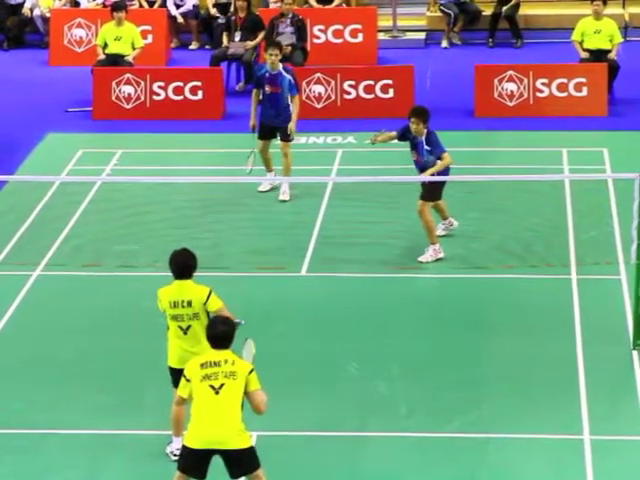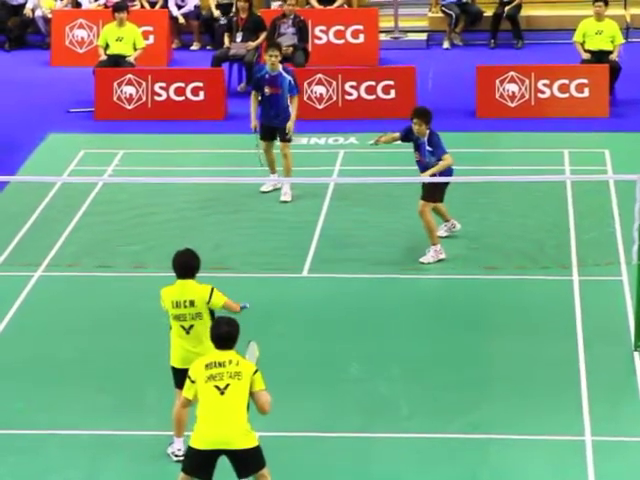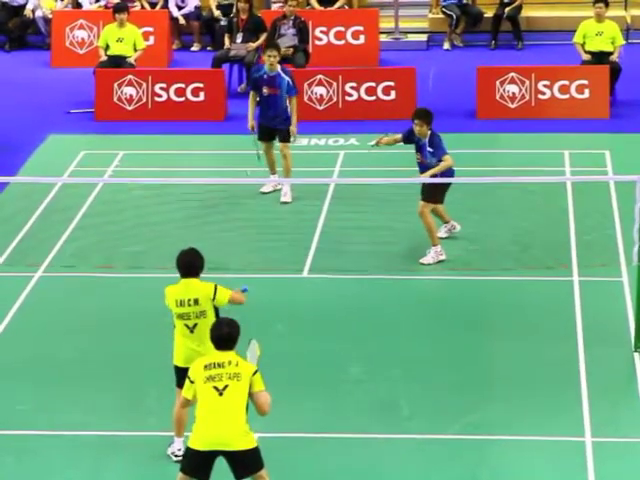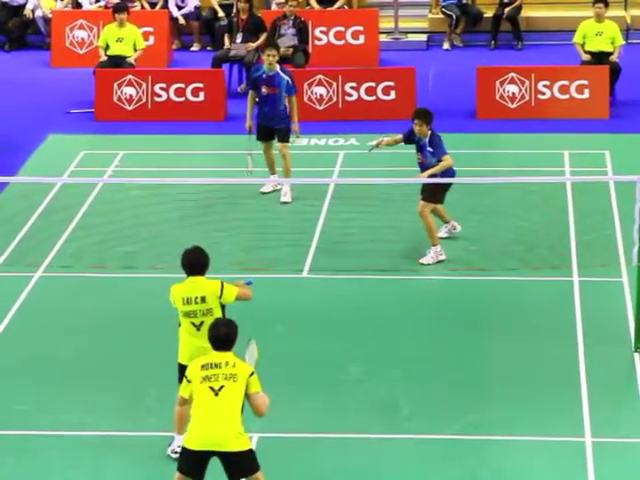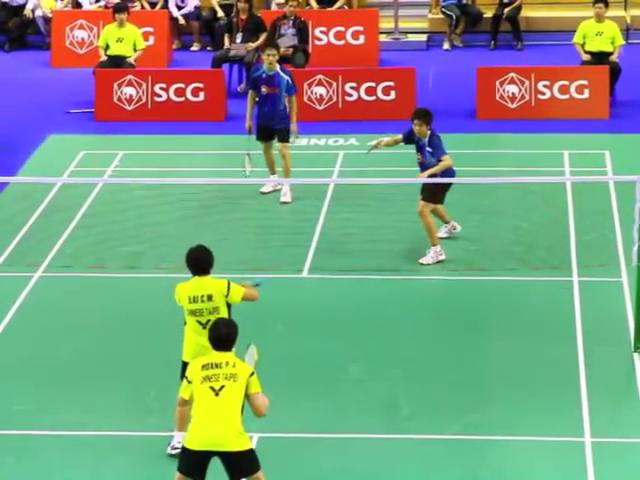
dt=0.2s
person 1, frame 1
left shoulder: (164, 294)
right shoulder: (203, 292)
right elbow: (226, 315)
right wrist: (231, 320)
left hip: (177, 357)
right hip: (205, 355)
left ankle: (176, 444)
person 1, frame 2
left shoulder: (166, 294)
right shoulder: (205, 291)
right elbow: (234, 307)
right wrist: (238, 306)
left hip: (180, 357)
right hip: (207, 356)
left knee: (181, 400)
left ankle: (178, 445)
person 1, frame 3
left shoulder: (170, 292)
right shoulder: (209, 289)
right elbow: (241, 299)
right wrist: (234, 291)
left hip: (183, 356)
right hip: (211, 355)
left knee: (181, 400)
left ankle: (178, 445)
person 1, frame 4
left shoulder: (176, 291)
right shoulder: (216, 287)
right elbow: (248, 294)
right wrist: (240, 285)
left hip: (188, 355)
left ankle: (178, 443)
person 1, frame 5
left shoulder: (181, 289)
right shoulder: (222, 286)
right elbow: (253, 295)
right wrist: (249, 287)
left hip: (193, 353)
left ankle: (177, 440)
person 2, frame 1
left shoulder: (193, 365)
right shoulder: (244, 367)
left elbow: (179, 402)
right elbow: (260, 408)
right wrist: (262, 395)
left hip: (198, 437)
right hip: (234, 437)
person 2, frame 2
left shoulder: (198, 366)
right shoulder: (248, 367)
left elbow: (184, 404)
right elbow: (264, 408)
right wrist: (267, 396)
left hip: (204, 438)
right hip: (239, 438)
person 2, frame 3
left shoulder: (197, 366)
right shoulder: (248, 368)
left elbow: (183, 404)
right elbow: (263, 409)
right wrist: (267, 396)
left hip: (203, 438)
right hip: (238, 439)
person 2, frame 4
left shoulder: (195, 366)
right shoulder: (245, 369)
left elbow: (181, 402)
right elbow: (260, 410)
right wrist: (265, 398)
left hip: (198, 439)
right hip: (233, 440)
person 2, frame 5
left shoulder: (195, 366)
right shoulder: (245, 369)
left elbow: (182, 403)
right elbow: (260, 411)
right wrist: (265, 400)
left hip: (198, 438)
right hip: (233, 440)
person 3, frame 1
left shoulder: (288, 74)
right shoulder: (260, 71)
left elbow: (295, 98)
right elbow: (256, 94)
left wrist: (293, 121)
right wrist: (252, 117)
left hip: (284, 119)
right hip: (266, 118)
left knee: (285, 150)
right knee: (262, 148)
left ankle: (285, 185)
right ankle: (271, 177)
person 3, frame 2
left shoulder: (287, 75)
right shoulder: (259, 73)
left elbow: (294, 98)
right elbow: (255, 95)
left wrist: (292, 120)
right wrist: (254, 118)
left hip: (283, 119)
right hip: (266, 119)
left knee: (285, 150)
right knee: (266, 149)
left ankle: (286, 186)
right ankle: (274, 179)
person 3, frame 3
left shoulder: (286, 75)
right shoulder: (257, 73)
left elbow: (292, 99)
right elbow: (253, 95)
left wrist: (293, 123)
right wrist: (251, 118)
left hip: (283, 120)
right hip: (264, 119)
left knee: (284, 150)
right knee: (267, 149)
left ankle: (286, 187)
right ankle: (274, 180)
person 3, frame 4
left shoulder: (285, 75)
right shoulder: (256, 72)
left elbow: (291, 98)
right elbow: (252, 95)
left wrist: (294, 121)
right wrist: (249, 118)
left hip: (281, 119)
right hip: (263, 119)
left knee: (283, 150)
right knee: (266, 149)
left ankle: (286, 187)
right ankle: (274, 180)
person 3, frame 5
left shoulder: (285, 75)
right shoulder: (256, 72)
left elbow: (292, 98)
right elbow: (252, 95)
left wrist: (293, 121)
right wrist: (248, 118)
left hip: (282, 119)
right hip: (263, 119)
left knee: (283, 150)
right knee: (266, 148)
left ankle: (286, 186)
right ankle: (274, 180)
person 4, frame 1
left shoulder: (431, 138)
right shoulder: (409, 130)
left elbow: (448, 160)
right elbow: (391, 135)
left wrist: (428, 172)
right wrist: (380, 138)
left hip: (437, 175)
right hip: (427, 173)
left knee: (422, 208)
right knee: (433, 199)
left ankle: (435, 249)
right ankle: (448, 222)
person 4, frame 2
left shoulder: (433, 139)
right shoulder: (412, 131)
left elbow: (449, 161)
right elbow: (394, 137)
left wrist: (428, 173)
right wrist: (383, 139)
left hip: (440, 176)
right hip: (429, 175)
left knee: (423, 209)
right knee: (432, 202)
left ankle: (437, 250)
right ankle: (450, 224)
person 4, frame 3
left shoulder: (434, 141)
right shoulder: (413, 133)
left elbow: (449, 162)
right elbow: (396, 139)
left wrist: (428, 173)
right wrist: (384, 141)
left hip: (441, 177)
right hip: (431, 177)
left knee: (423, 209)
right knee: (430, 203)
left ankle: (437, 251)
right ankle: (450, 225)
person 4, frame 4
left shoulder: (434, 141)
right shoulder: (414, 133)
left elbow: (449, 162)
right elbow: (396, 139)
left wrist: (428, 172)
right wrist: (385, 142)
left hip: (442, 177)
right hip: (431, 176)
left knee: (423, 209)
right knee: (430, 203)
left ankle: (437, 251)
right ankle: (450, 225)
person 4, frame 5
left shoulder: (434, 141)
right shoulder: (414, 133)
left elbow: (448, 162)
right elbow: (396, 140)
left wrist: (427, 172)
right wrist: (384, 142)
left hip: (442, 177)
right hip: (432, 176)
left knee: (423, 209)
right knee: (430, 203)
left ankle: (437, 251)
right ankle: (451, 225)
